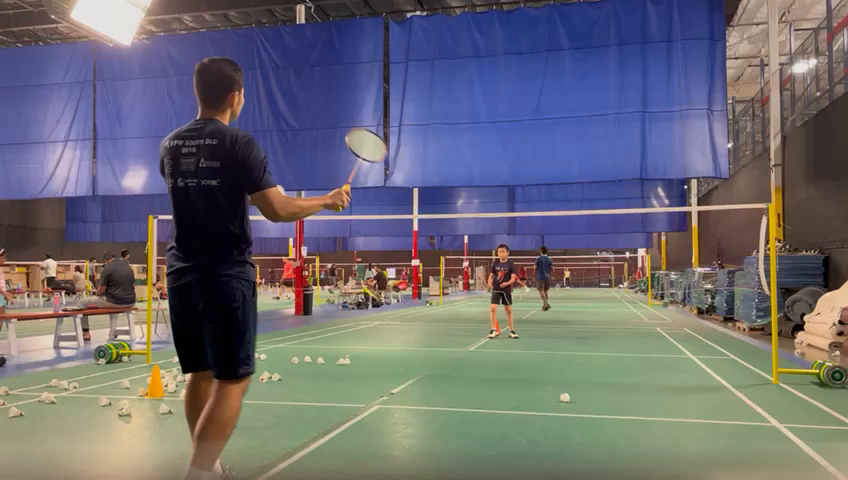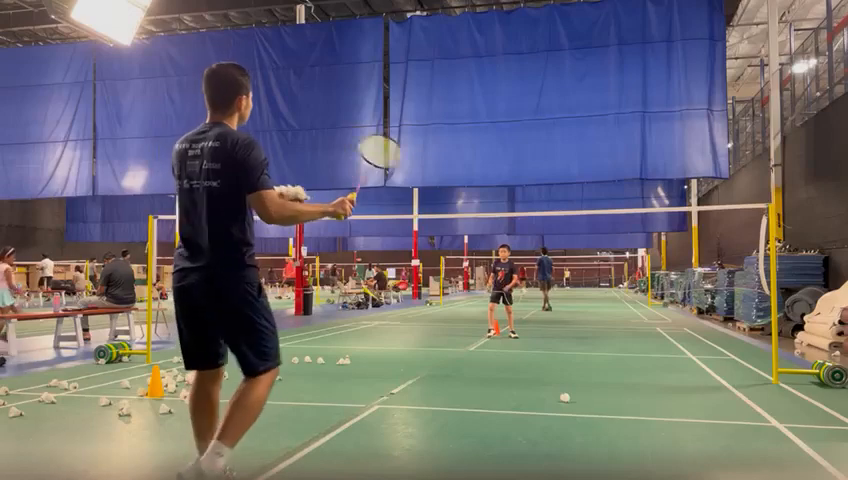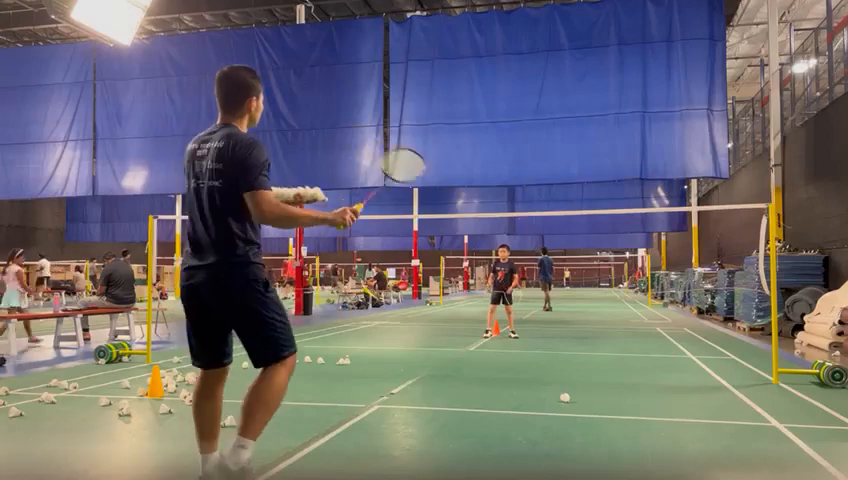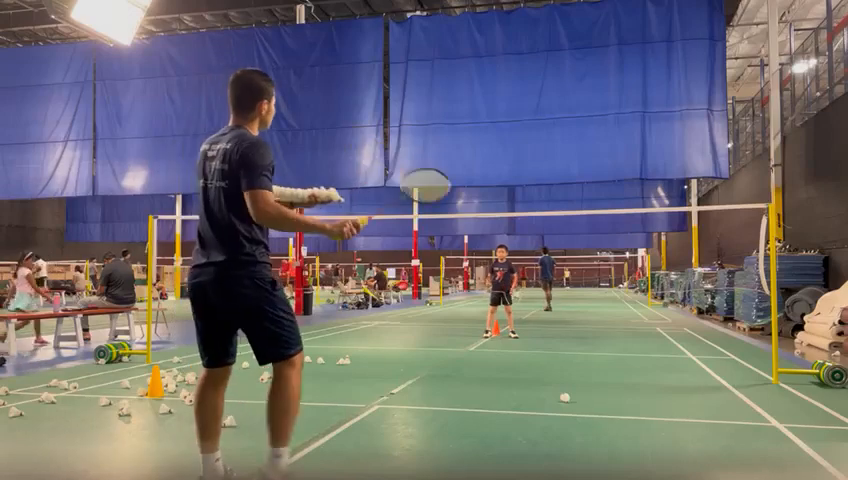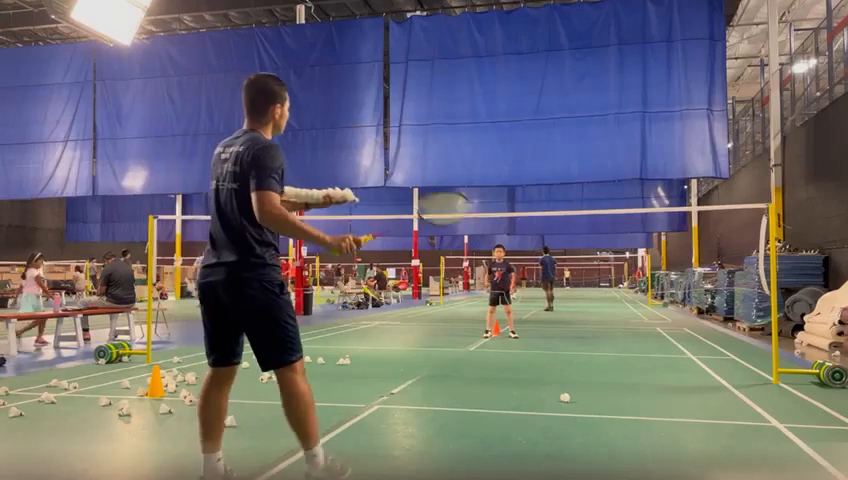
dt=0.1s
person 1, frame 1
left shoulder: (170, 145)
right shoulder: (240, 144)
right elbow: (275, 210)
right wrist: (326, 201)
left hip: (181, 275)
right hip: (225, 277)
left knee: (201, 374)
right knee: (233, 381)
person 1, frame 2
left shoulder: (182, 148)
right shoulder: (242, 147)
right elbow: (271, 213)
left wrist: (264, 194)
right wrist: (329, 209)
left hip: (187, 276)
right hip: (231, 277)
left knee: (207, 373)
right knee: (262, 372)
person 1, frame 3
left shoulder: (195, 147)
right shoulder: (246, 146)
right elbow: (263, 212)
left wrist: (286, 199)
right wrist: (327, 218)
left hip: (196, 275)
right hip: (236, 275)
left knee: (211, 371)
right knee: (280, 362)
person 1, frame 4
left shoulder: (208, 147)
right shoulder: (253, 147)
right elbow: (261, 212)
left wrist: (299, 200)
right wrist: (327, 227)
left hip: (203, 274)
right hip: (244, 274)
left knee: (215, 371)
right knee: (288, 360)
person 1, frame 5
left shoulder: (223, 150)
right shoulder: (264, 150)
right elbow: (267, 212)
left wrist: (314, 200)
right wrist: (325, 241)
left hip: (213, 275)
right hip: (252, 277)
left knee: (220, 371)
right knee: (290, 369)
